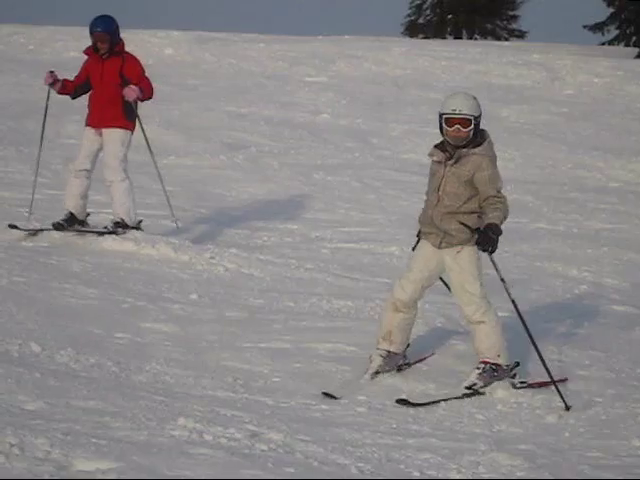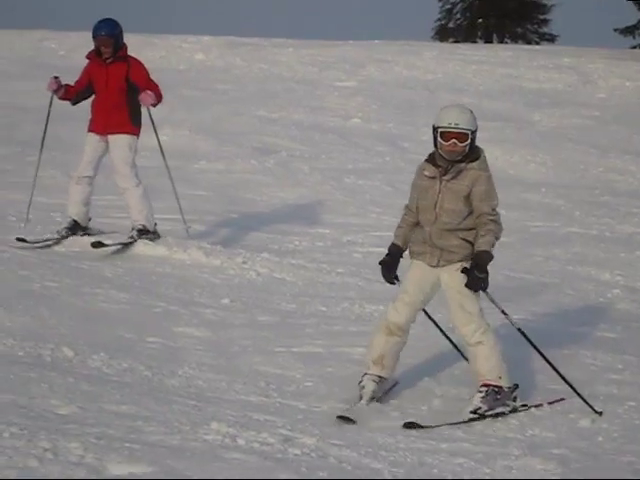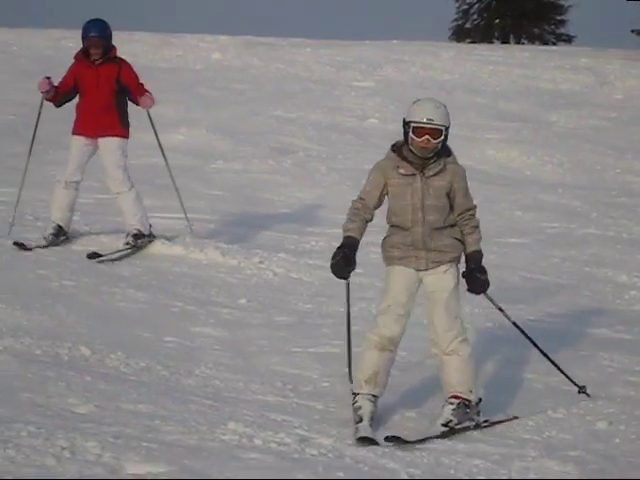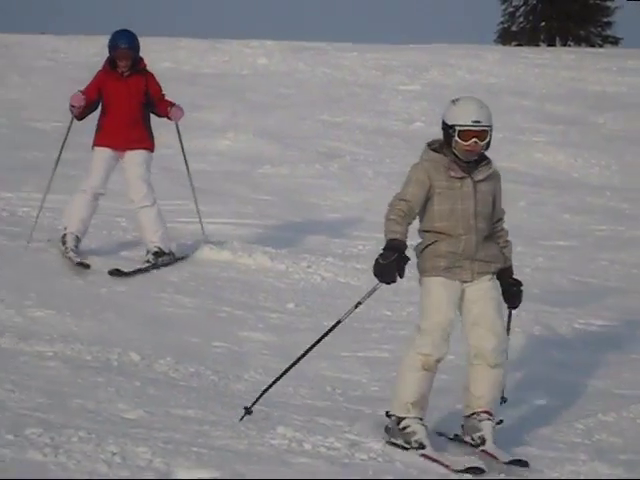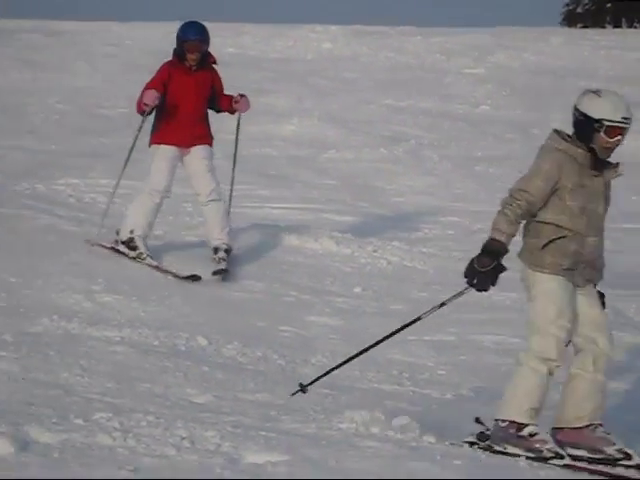
dt=0.3s
person 1, frame 1
left shoulder: (481, 161)
right shoulder: (439, 156)
left elbow: (496, 202)
left wrist: (491, 228)
right wrist: (421, 234)
left hip: (462, 242)
right hip: (432, 238)
left knee: (472, 301)
right knee: (404, 293)
left ankle: (495, 362)
right ankle: (390, 349)
person 1, frame 2
left shoulder: (477, 175)
right shoulder: (424, 171)
left elbow: (489, 222)
right elbow: (411, 213)
left wrist: (481, 261)
right wrist: (393, 252)
left hip: (458, 259)
right hip: (423, 255)
left knee: (469, 321)
right knee: (398, 314)
left ankle: (496, 385)
right ankle: (376, 374)
person 1, frame 3
left shoulder: (452, 171)
right shoulder: (388, 167)
left elbow: (467, 217)
right elbow: (363, 206)
left wrist: (475, 262)
right wrist: (349, 244)
left hip: (442, 259)
right hip: (402, 258)
left knee: (447, 329)
right knee: (388, 326)
left ankle: (463, 397)
right ankle: (366, 393)
person 1, frame 4
left shoulder: (489, 175)
right shoulder: (429, 167)
left elbow: (497, 227)
right elbow: (401, 208)
left wrist: (506, 273)
right wrist: (394, 247)
left hip: (482, 272)
right hip: (440, 268)
left knee: (490, 342)
right knee: (432, 340)
left ankle: (477, 414)
right ankle: (404, 415)
person 1, frame 5
left shoulder: (602, 174)
right shoulder: (557, 159)
right elbow: (517, 203)
left wrist: (595, 284)
right wrist: (493, 251)
left hip: (581, 274)
right hip: (549, 266)
left knee: (598, 344)
right knee: (551, 343)
left ankle: (578, 424)
right ankle: (514, 421)
person 2, frame 1
left shoulder: (127, 61)
right shoulder: (91, 61)
left elbow: (147, 88)
right elbow: (78, 87)
left wrist: (137, 92)
right wrist: (57, 84)
left hip: (119, 124)
right hip: (94, 123)
left knee: (114, 170)
right knee: (81, 167)
left ankle: (126, 220)
right ankle: (75, 214)
person 2, frame 2
left shoulder: (131, 65)
right shoulder: (93, 65)
left elbow: (153, 90)
right elbow: (79, 92)
left wrist: (150, 97)
right wrist: (60, 90)
left hip: (124, 130)
right hip: (97, 129)
left knee: (126, 176)
right knee: (84, 173)
left ankle: (145, 226)
right ankle: (78, 220)
person 2, frame 3
left shoulder: (119, 66)
right shoulder: (79, 66)
left elbow: (137, 89)
right elbow: (63, 94)
left wrist: (145, 99)
right wrist: (49, 91)
left hip: (113, 132)
right hip: (83, 131)
left knee: (119, 180)
right knee: (70, 176)
left ankle: (140, 229)
right ankle: (59, 224)
person 2, frame 4
left shoulder: (145, 78)
right shoulder: (103, 76)
left elbow: (158, 103)
right elbow: (83, 110)
left wrist: (171, 110)
right wrist: (77, 105)
left hip: (138, 145)
right hip: (106, 143)
left knee: (142, 194)
right knee: (92, 187)
left ankle: (159, 246)
right ankle: (71, 235)
person 2, frame 5
left shoulder: (209, 72)
right shoulder: (168, 69)
left elbow: (216, 100)
right elbow: (145, 105)
left wrist: (234, 103)
right wrist: (147, 102)
left hip: (199, 141)
right hip: (166, 139)
left knee: (209, 189)
right knee: (157, 187)
left ankle: (221, 243)
right ankle: (130, 236)
